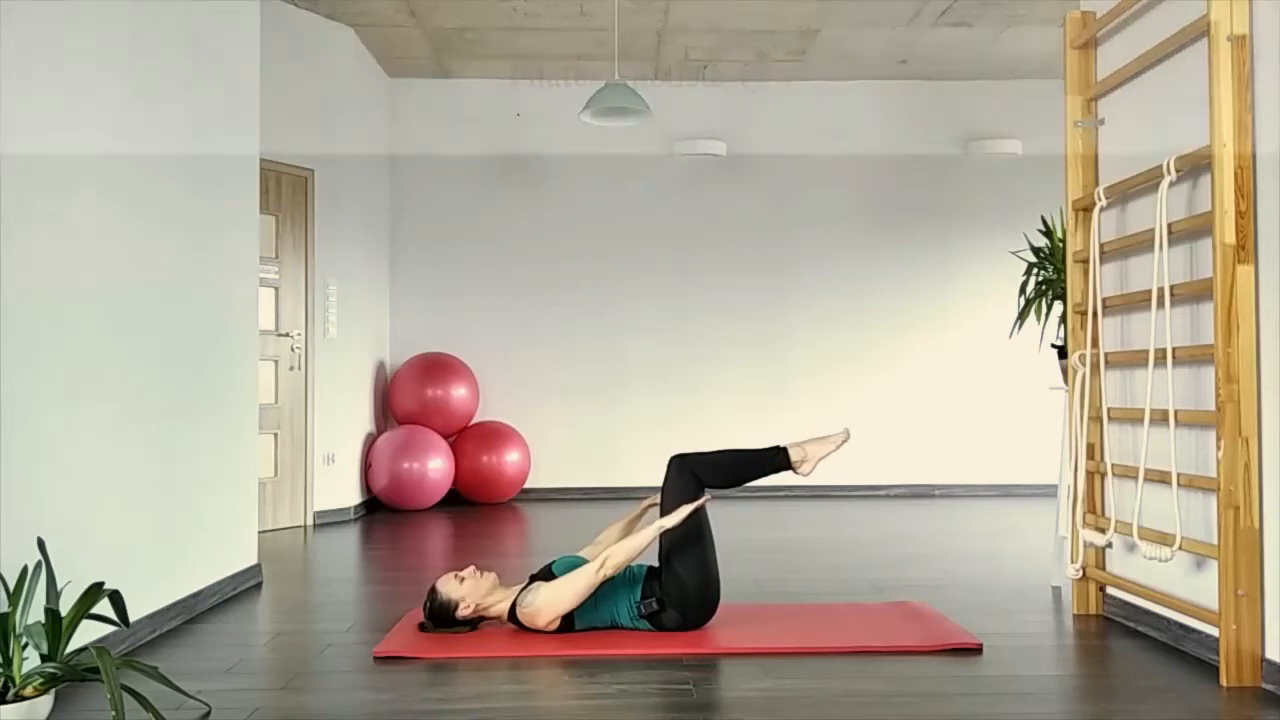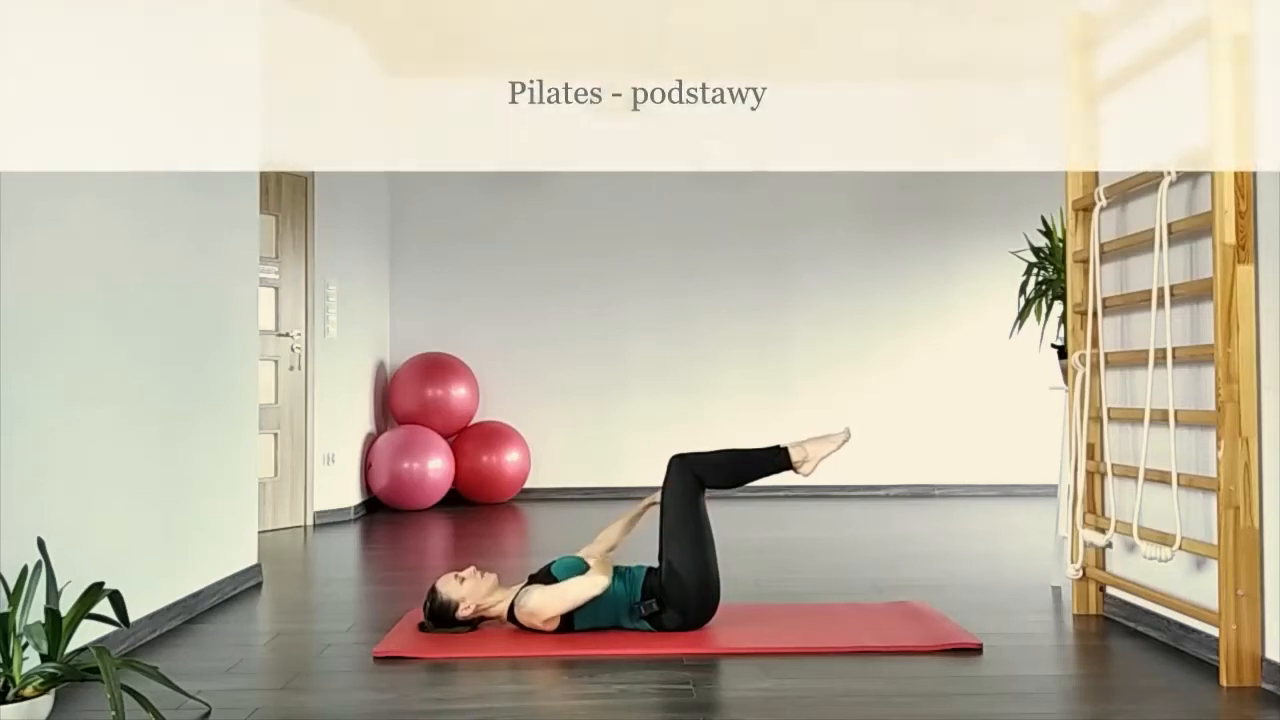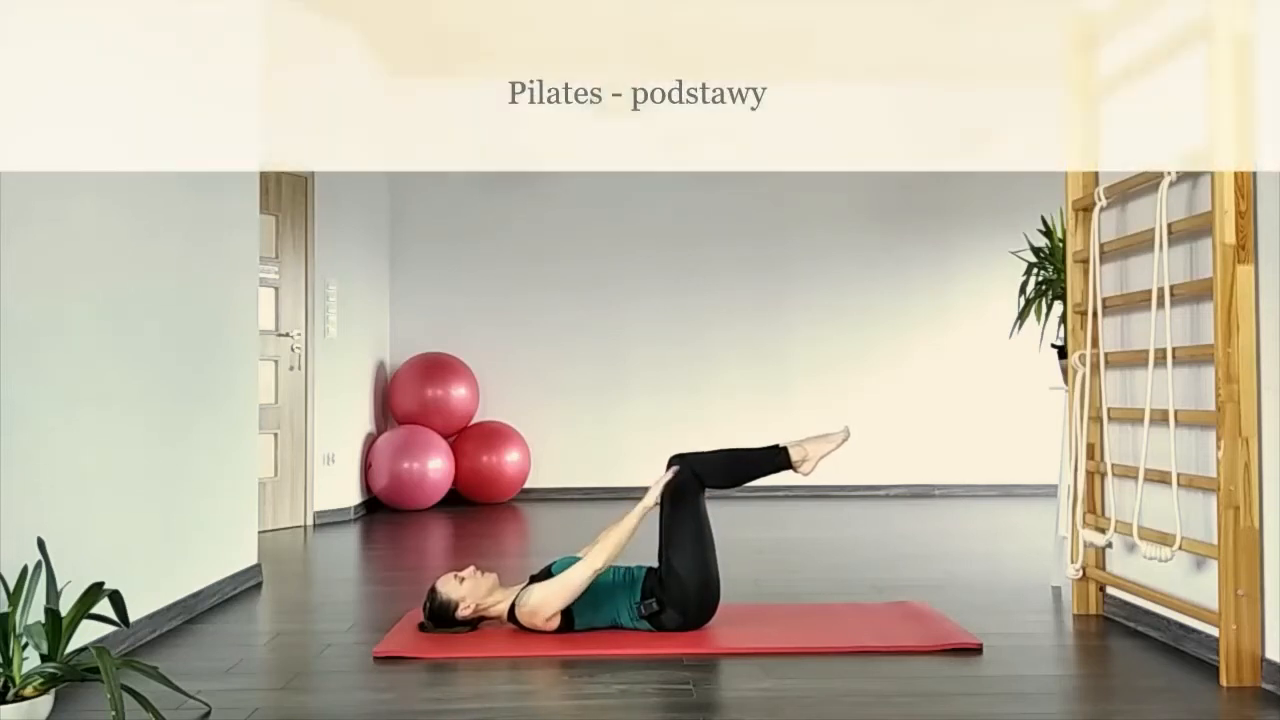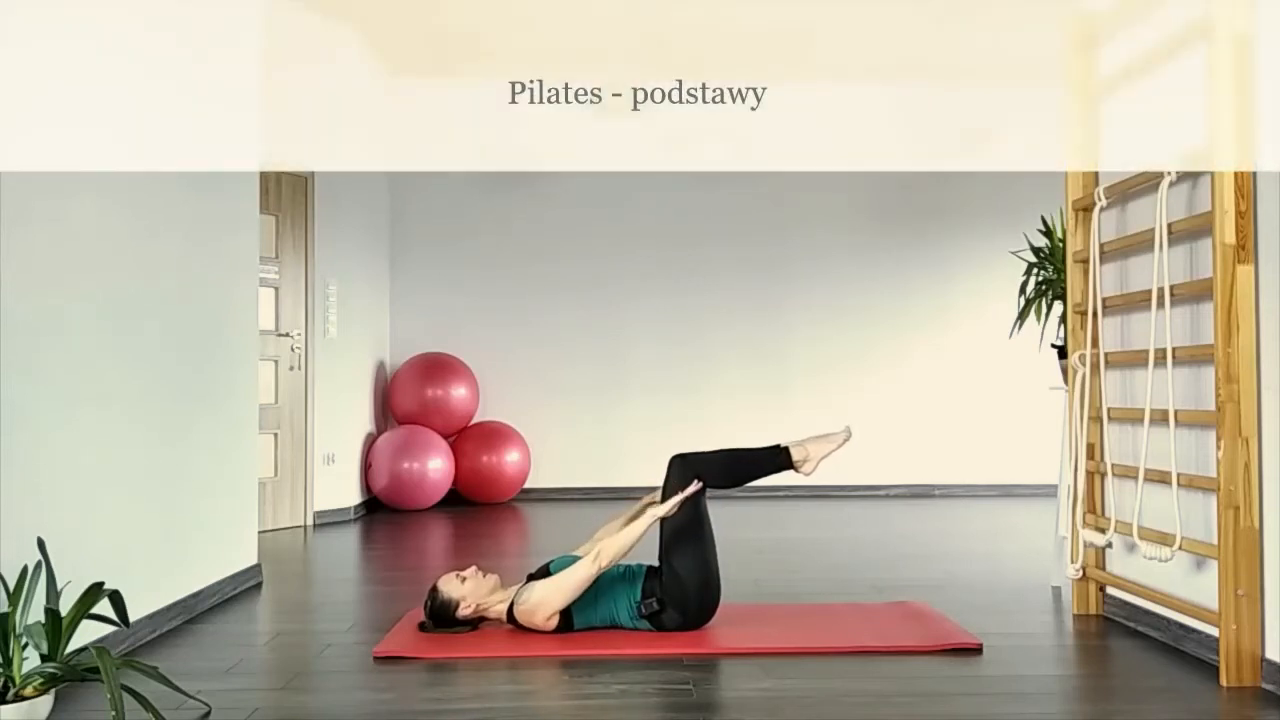
dt=0.7s
person 1, frame 1
left shoulder: (528, 591)
right shoulder: (534, 609)
left elbow: (597, 549)
right elbow: (604, 568)
left wrist: (648, 505)
right wrist: (664, 522)
left hip: (669, 597)
right hip: (678, 605)
left knee: (686, 469)
right knee: (682, 468)
left ankle: (791, 457)
right ankle: (793, 454)
person 1, frame 2
left shoulder: (528, 591)
right shoulder: (531, 609)
left elbow: (597, 549)
right elbow: (600, 580)
left wrist: (646, 504)
right wrist: (598, 563)
left hip: (670, 597)
right hip: (680, 604)
left knee: (685, 472)
right knee: (683, 469)
left ankle: (793, 456)
right ankle: (794, 455)
person 1, frame 3
left shoulder: (529, 592)
right shoulder: (532, 608)
left elbow: (595, 549)
right elbow: (598, 561)
left wrist: (651, 499)
right wrist: (645, 505)
left hip: (669, 596)
right hip: (679, 604)
left knee: (685, 471)
right knee: (682, 470)
left ankle: (792, 456)
right ankle: (794, 453)
person 1, frame 4
left shoulder: (527, 591)
right shoulder: (531, 608)
left elbow: (596, 542)
right elbow: (599, 560)
left wrist: (650, 501)
right wrist: (658, 513)
left hip: (668, 596)
right hip: (678, 605)
left knee: (685, 470)
right knee: (684, 468)
left ankle: (795, 456)
right ankle: (796, 454)
